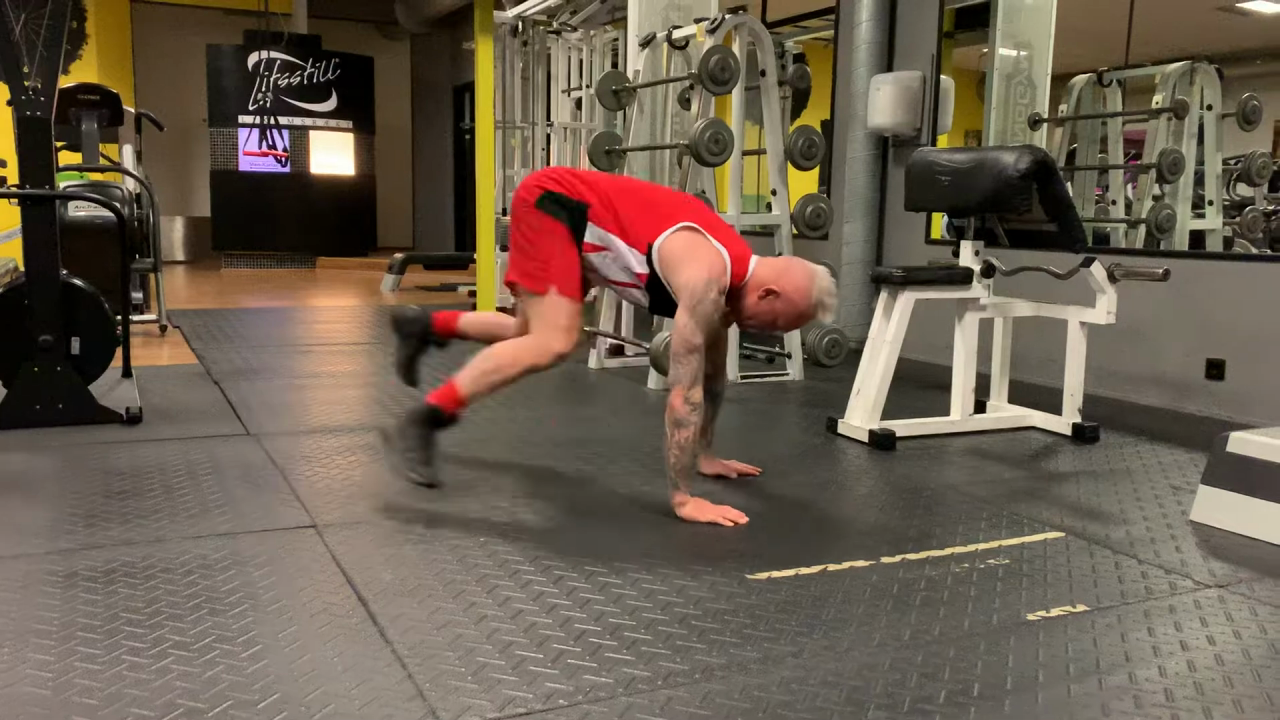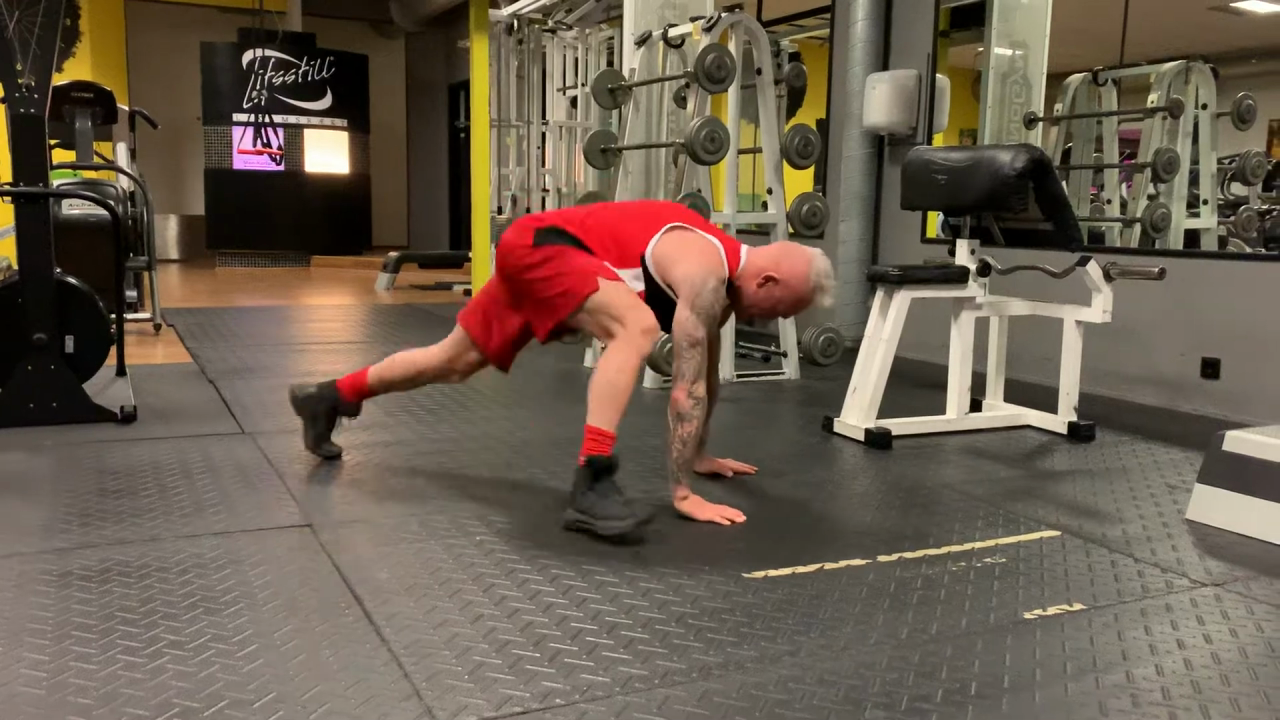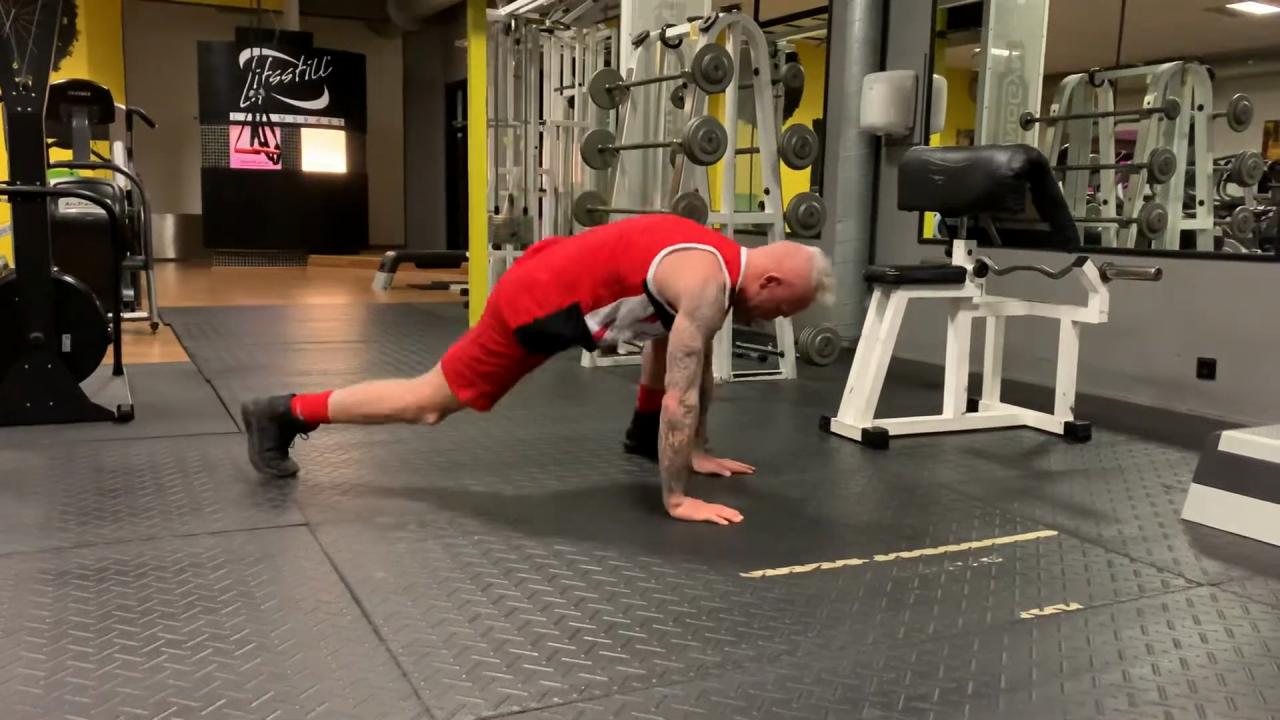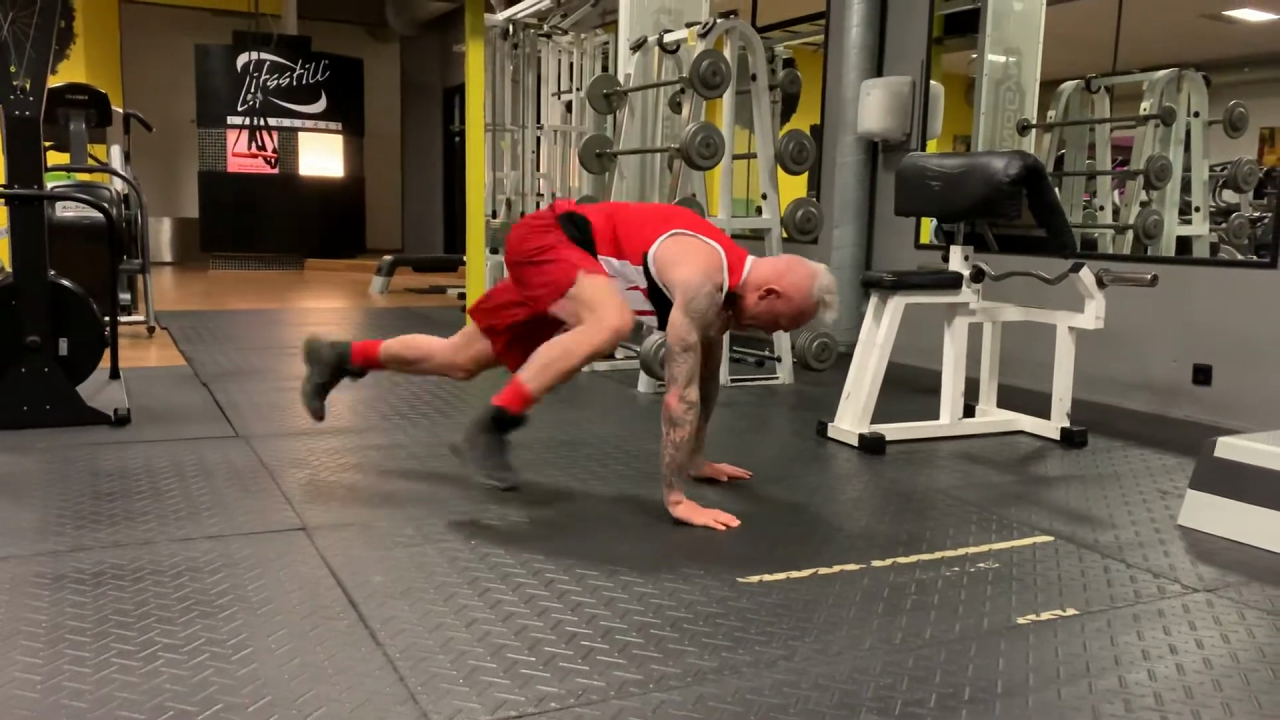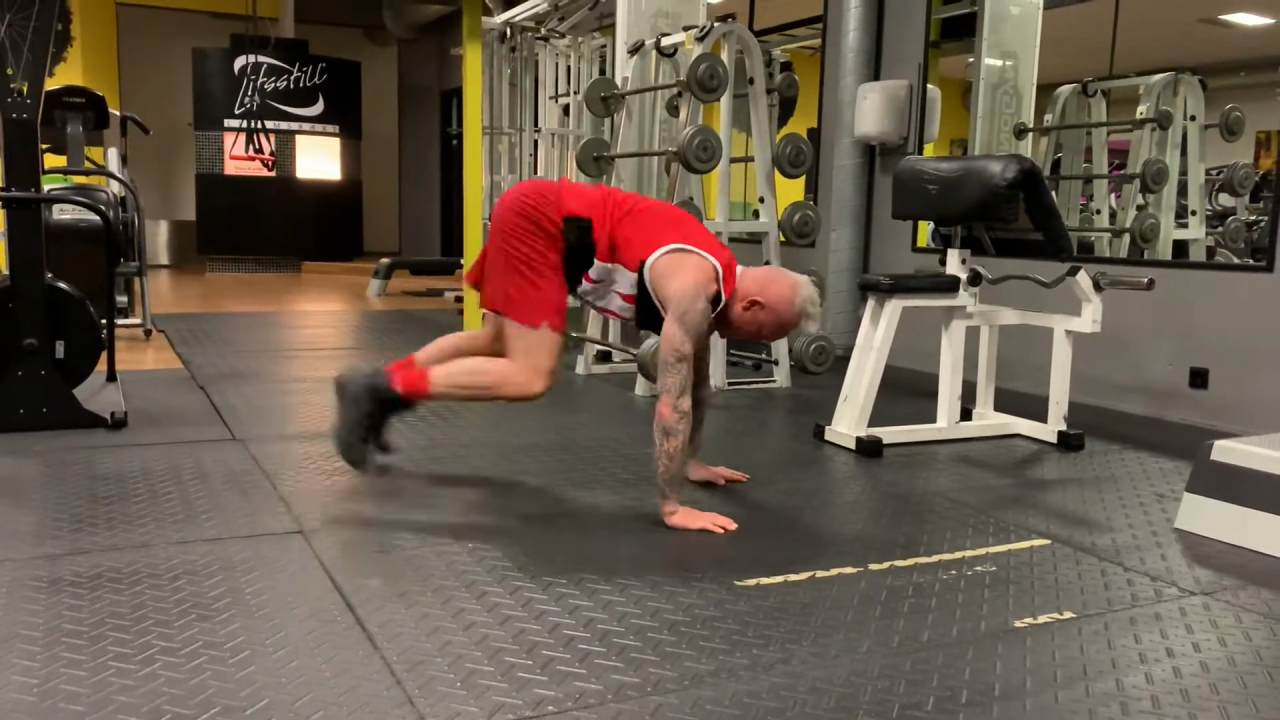
dt=0.5s
person 1, frame 1
left shoulder: (747, 274)
right shoulder: (708, 275)
left elbow: (712, 368)
right elbow: (685, 391)
left wrist: (703, 454)
right wrist: (684, 495)
left hip: (582, 222)
right hip: (552, 201)
left knee: (533, 334)
right knee: (553, 343)
left ankle: (430, 327)
right ankle: (425, 421)
person 1, frame 2
left shoulder: (722, 271)
right shoulder: (706, 273)
left elbow: (705, 370)
right elbow: (687, 386)
left wrist: (700, 456)
right wrist: (685, 494)
left hip: (546, 254)
right hip: (536, 245)
left knee: (450, 362)
right knee: (637, 330)
left ankle: (329, 397)
right ankle: (591, 483)
person 1, frame 3
left shoulder: (721, 261)
right shoulder: (707, 283)
left elbow: (698, 366)
right elbow: (680, 394)
left wrist: (699, 449)
right wrist: (677, 498)
left hip: (553, 277)
right hip: (533, 307)
left knee: (671, 329)
right knee: (426, 403)
left ankle: (645, 432)
right ankle: (280, 414)
person 1, frame 4
left shoulder: (727, 278)
right shoulder: (702, 277)
left elbow: (706, 373)
right elbow: (681, 391)
left wrist: (695, 460)
right wrist: (677, 497)
left hip: (566, 253)
right hip: (546, 239)
left knee: (461, 361)
right knee: (610, 323)
left ankle: (341, 357)
right ankle: (490, 427)
person 1, frame 5
left shoulder: (720, 283)
right shoulder: (699, 289)
left elbow: (697, 374)
right elbow: (674, 398)
left wrist: (690, 460)
right wrist: (673, 505)
left hip: (555, 218)
right hip: (538, 218)
left knee: (505, 340)
right knee: (529, 377)
left ankle: (380, 387)
right ankle: (376, 393)
